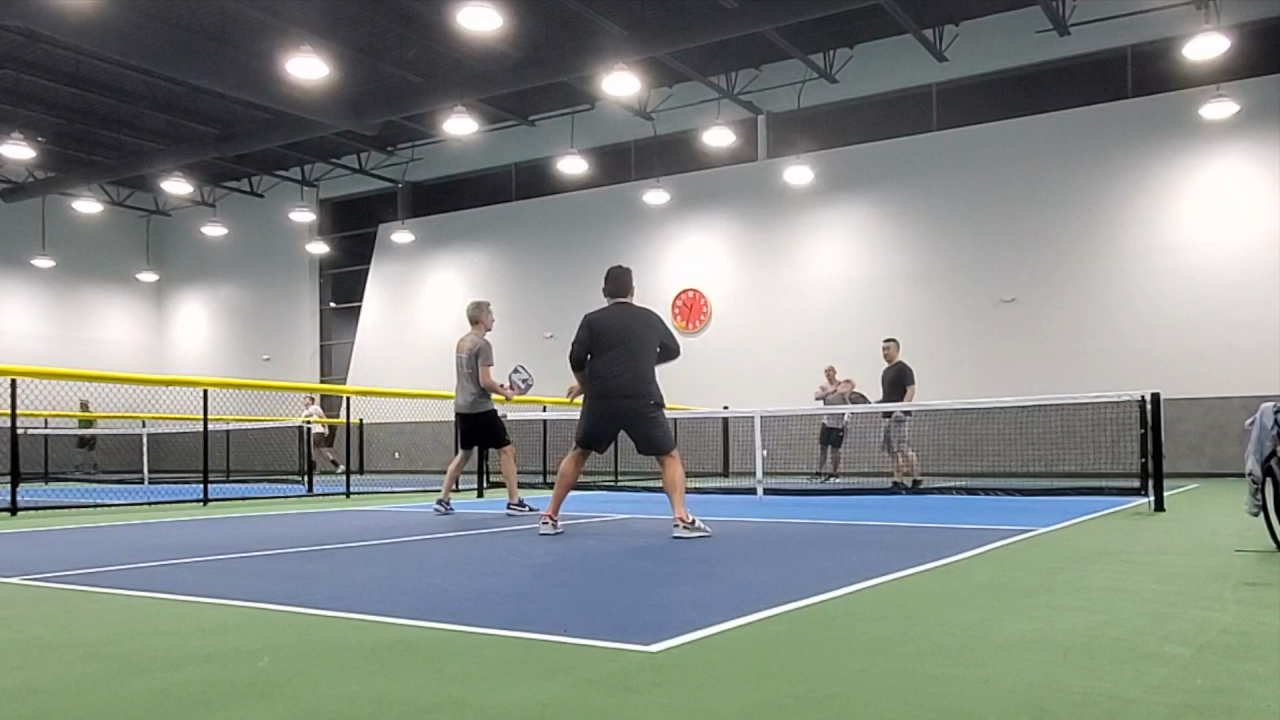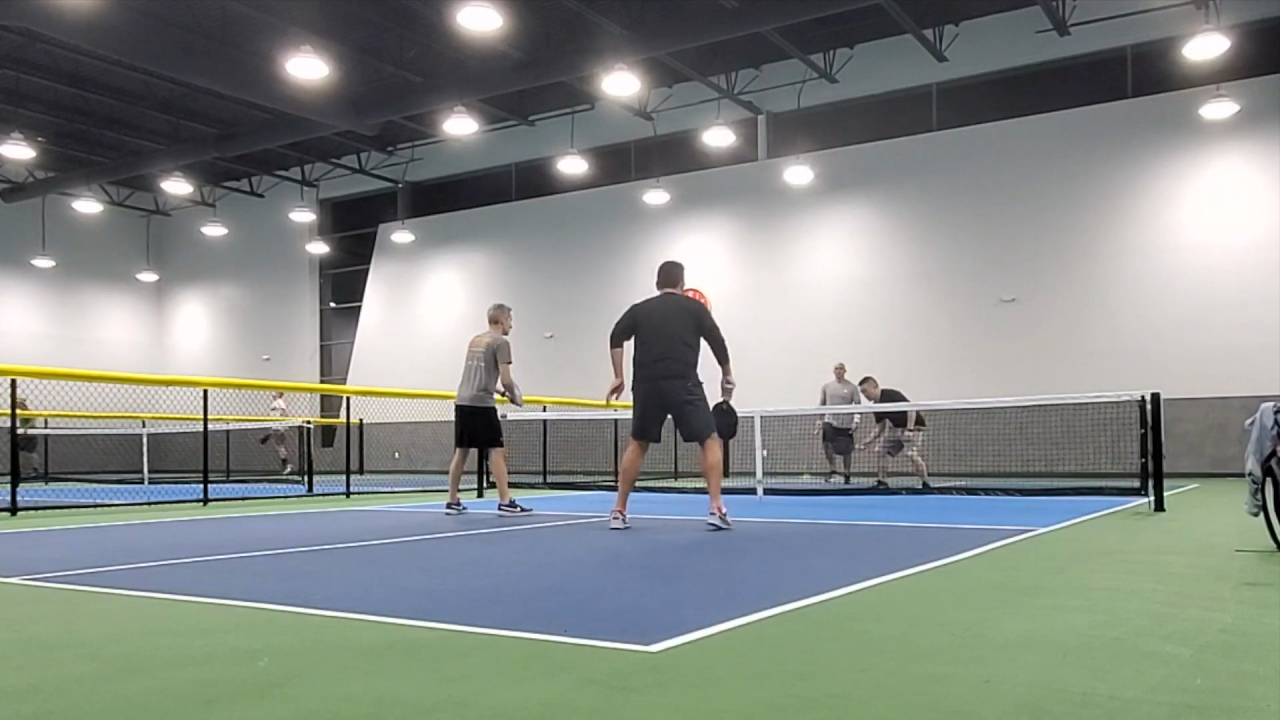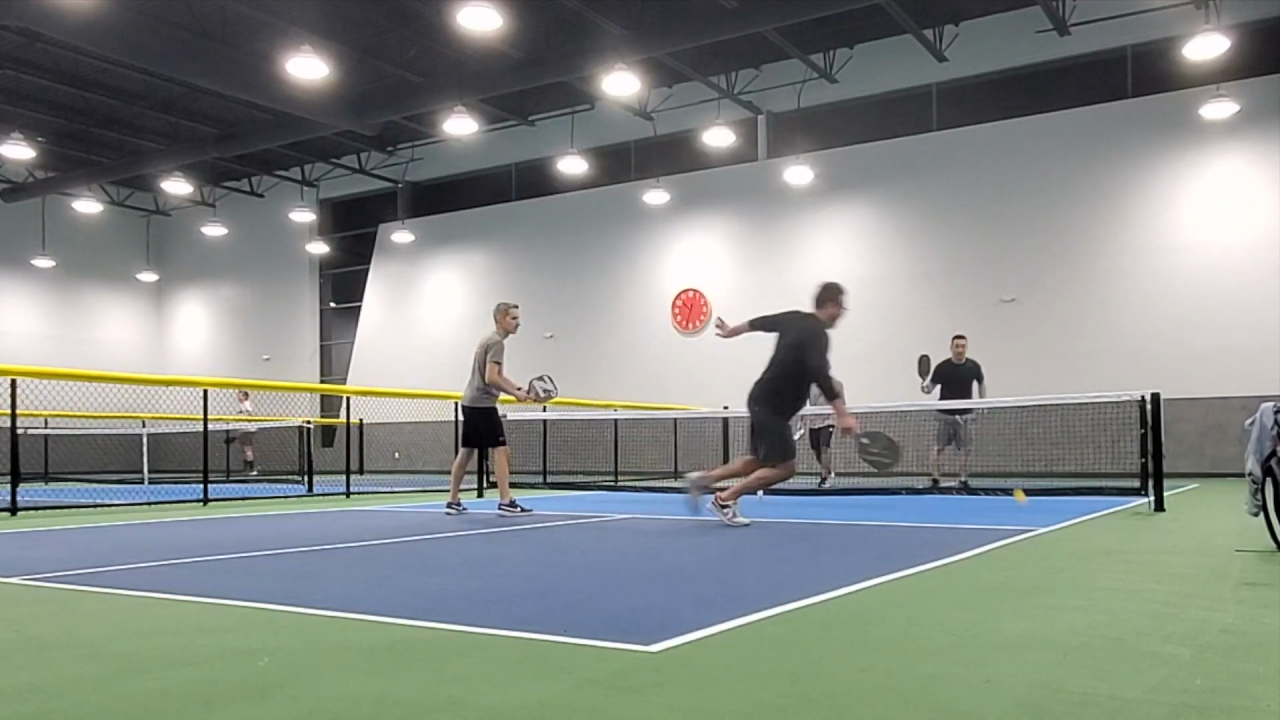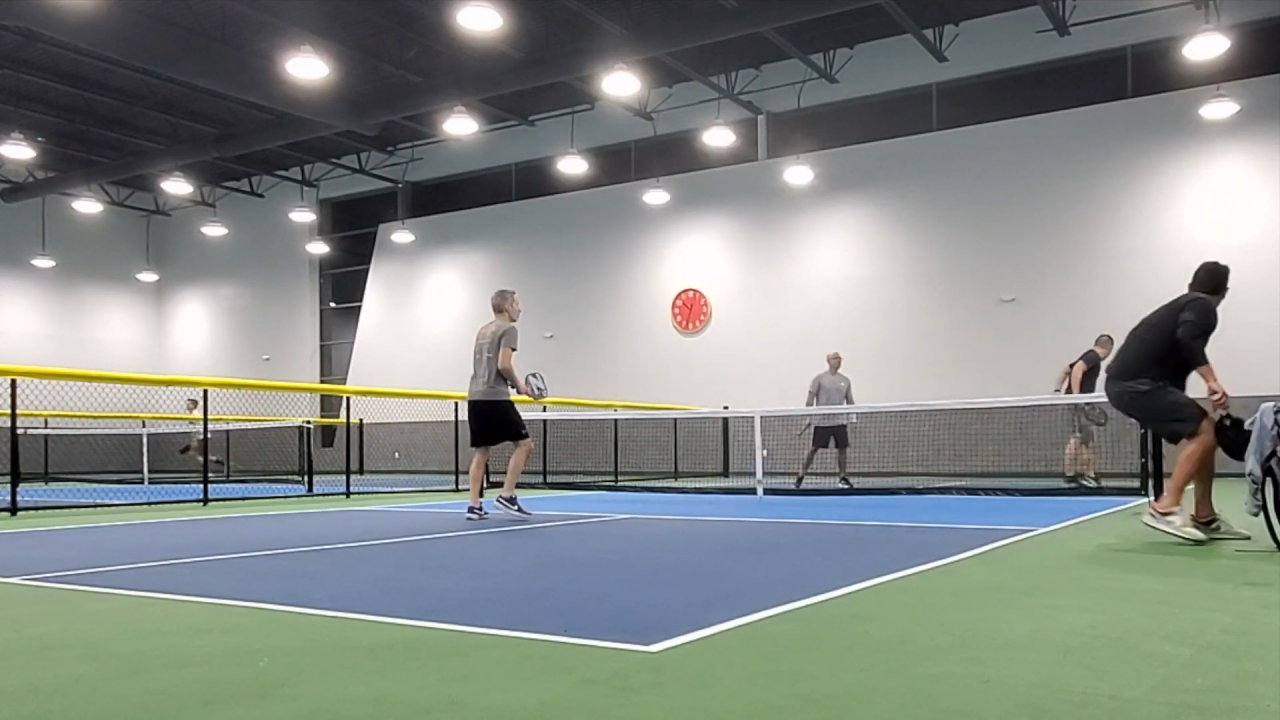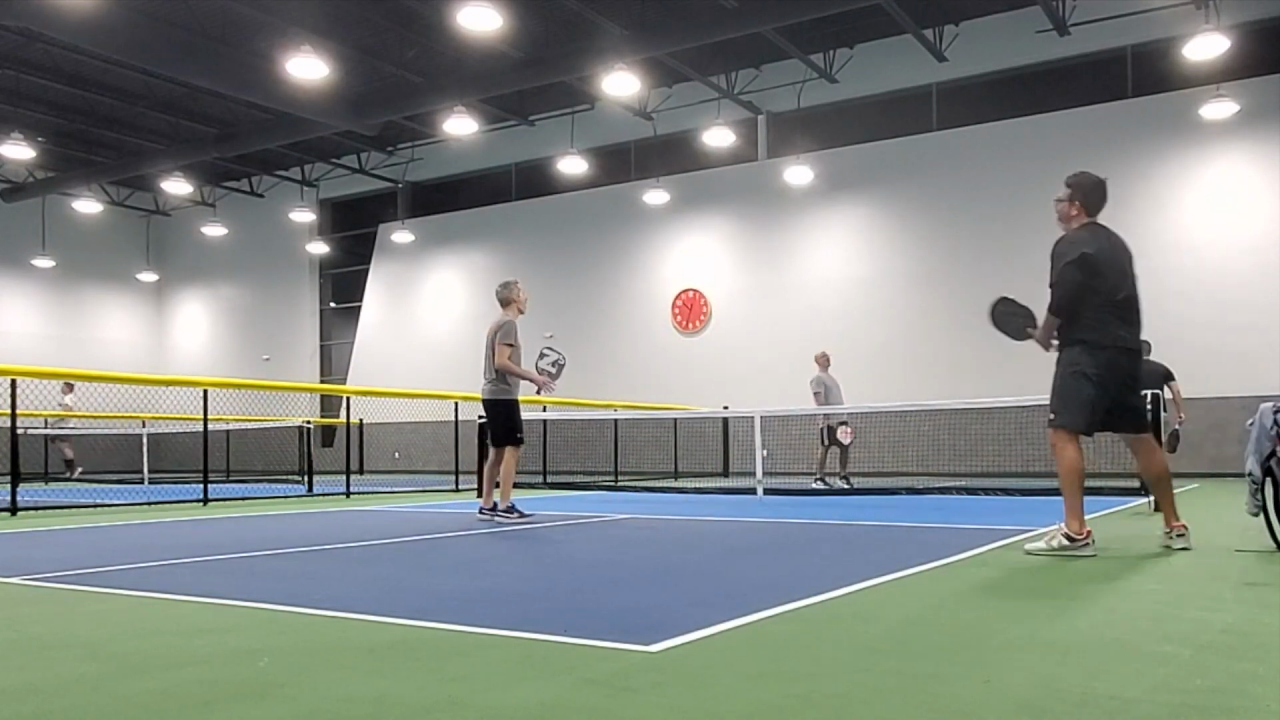
dt=1s
person 1, frame 1
left shoulder: (593, 320)
right shoulder: (650, 319)
left elbow: (577, 356)
right elbow: (672, 350)
left wrist: (581, 384)
left hip: (601, 401)
right hip: (643, 401)
left knee: (578, 454)
right knee: (670, 458)
left ankle: (550, 517)
right ankle: (681, 518)
person 1, frame 2
left shoulder: (640, 309)
right shoulder: (694, 307)
left elbow: (617, 337)
right elbow: (716, 339)
left wrist: (618, 378)
right wrist: (727, 374)
left hip: (646, 385)
right hip: (682, 383)
left knee: (637, 445)
right knee: (710, 442)
left ankle: (619, 513)
right ankle: (715, 508)
person 1, frame 3
left shoulder: (796, 319)
right shoulder: (816, 333)
left elbow: (758, 323)
right elbow: (821, 375)
left wrist: (731, 330)
right wrist: (842, 414)
left hip: (770, 402)
right hip: (769, 405)
left knee: (757, 463)
right knee: (784, 468)
left ankle: (702, 479)
right ankle: (724, 500)
person 1, frame 4
left shoulder: (1175, 308)
right shoulder: (1201, 306)
right elbow: (1188, 337)
right wrist: (1212, 380)
left hip: (1126, 382)
right hip: (1137, 385)
left knee: (1200, 433)
right knee: (1205, 433)
left ankle: (1205, 519)
right ankle: (1164, 509)
person 1, frame 5
left shoulder: (1070, 245)
right shoulder: (1113, 243)
left elbow: (1064, 300)
left wrist: (1046, 331)
left hip: (1087, 352)
right hip: (1124, 351)
left knee: (1063, 434)
right knee: (1140, 437)
left ankle: (1075, 532)
right ankle: (1174, 524)
person 2, frame 1
left shoulder: (461, 342)
right shoulder: (482, 344)
right elbow: (485, 381)
left wrist: (497, 388)
right wrist: (504, 391)
left hip: (462, 407)
right hip: (481, 409)
left knee: (464, 454)
right knee: (507, 450)
left ankle: (443, 499)
right ankle: (514, 502)
person 2, frame 2
left shoulder: (475, 340)
right shoulder: (501, 342)
right elbow: (506, 380)
left wrist: (503, 392)
right wrist: (515, 396)
left hip: (463, 402)
right hip: (481, 404)
left knee: (461, 451)
right knee: (496, 451)
left ankle: (452, 501)
right ankle: (506, 503)
person 2, frame 3
left shoulder: (490, 340)
right shoulder: (496, 343)
left elbow: (499, 376)
right elbow: (491, 379)
left wrist: (520, 389)
right wrist: (515, 393)
left hip: (471, 403)
right hip: (482, 404)
left knee: (466, 451)
right knee: (501, 450)
left ankle: (453, 501)
right ankle: (506, 502)
person 2, frame 4
left shoulder: (483, 331)
right shoulder: (508, 329)
right elbow: (504, 364)
left wrist: (511, 383)
right wrist: (518, 384)
left hip: (476, 396)
right hip: (496, 398)
left knee: (481, 451)
right knee: (523, 444)
left ankle: (474, 505)
right ankle: (507, 496)
person 2, frame 5
left shoulder: (501, 324)
right shoulder: (508, 324)
right elbow: (501, 363)
left wrist: (531, 376)
right wrist: (532, 377)
left hip: (496, 396)
right hip: (502, 396)
left knee: (498, 452)
right knee: (513, 450)
left ankle: (488, 505)
right ankle: (505, 506)
